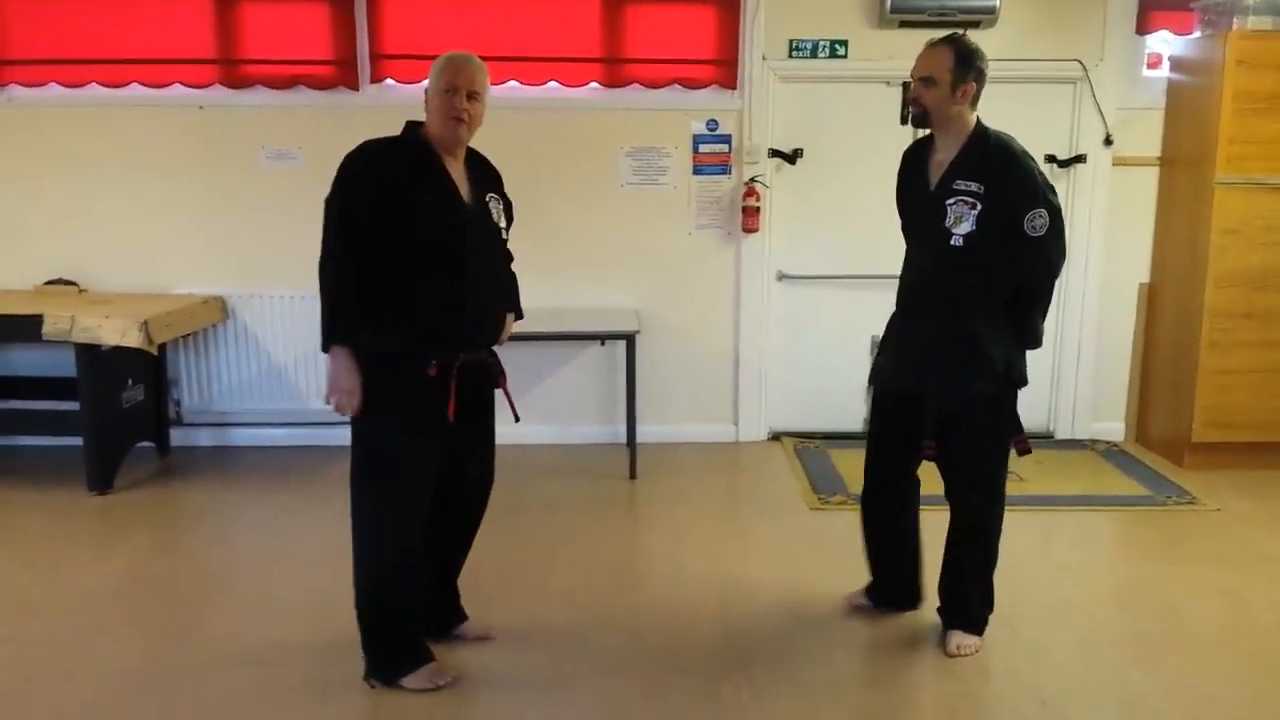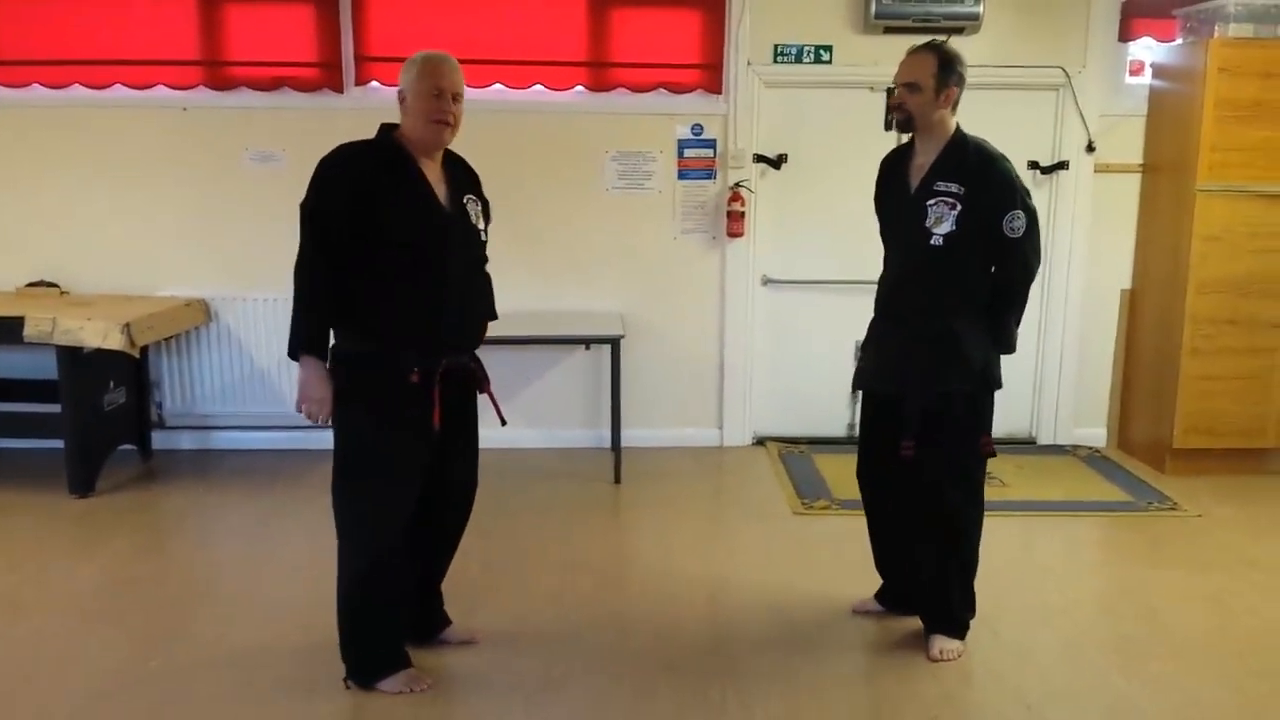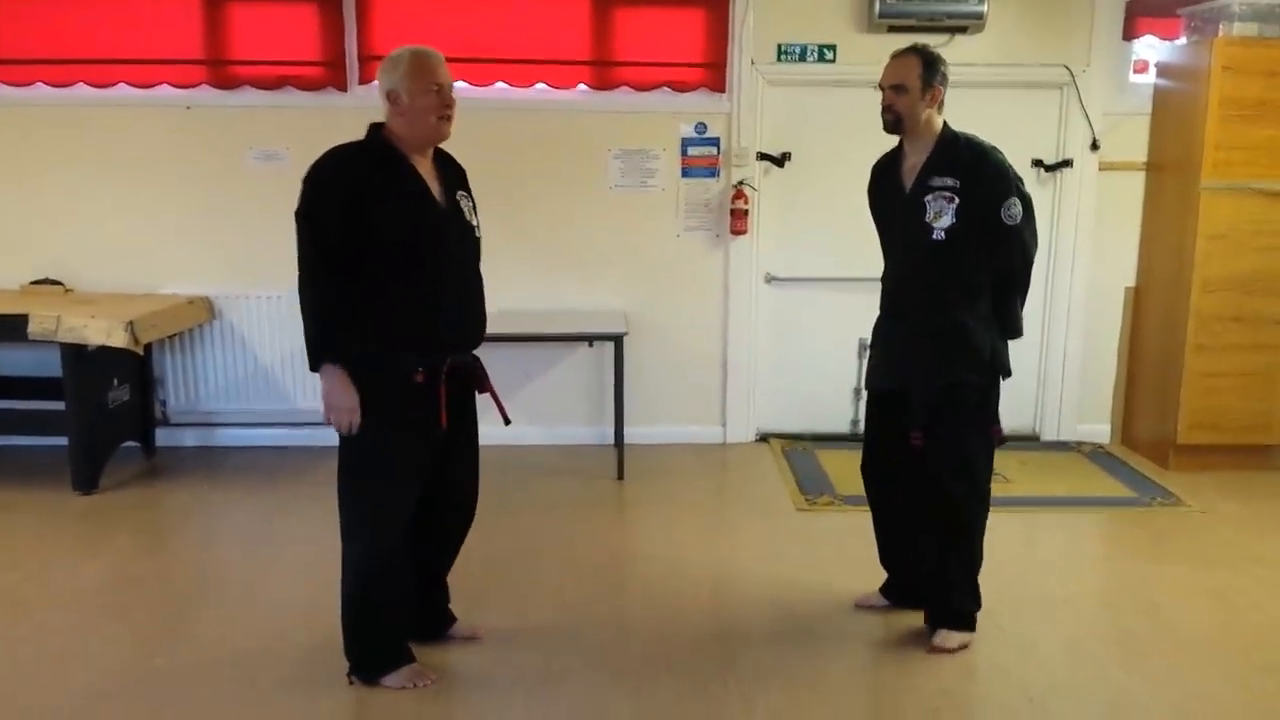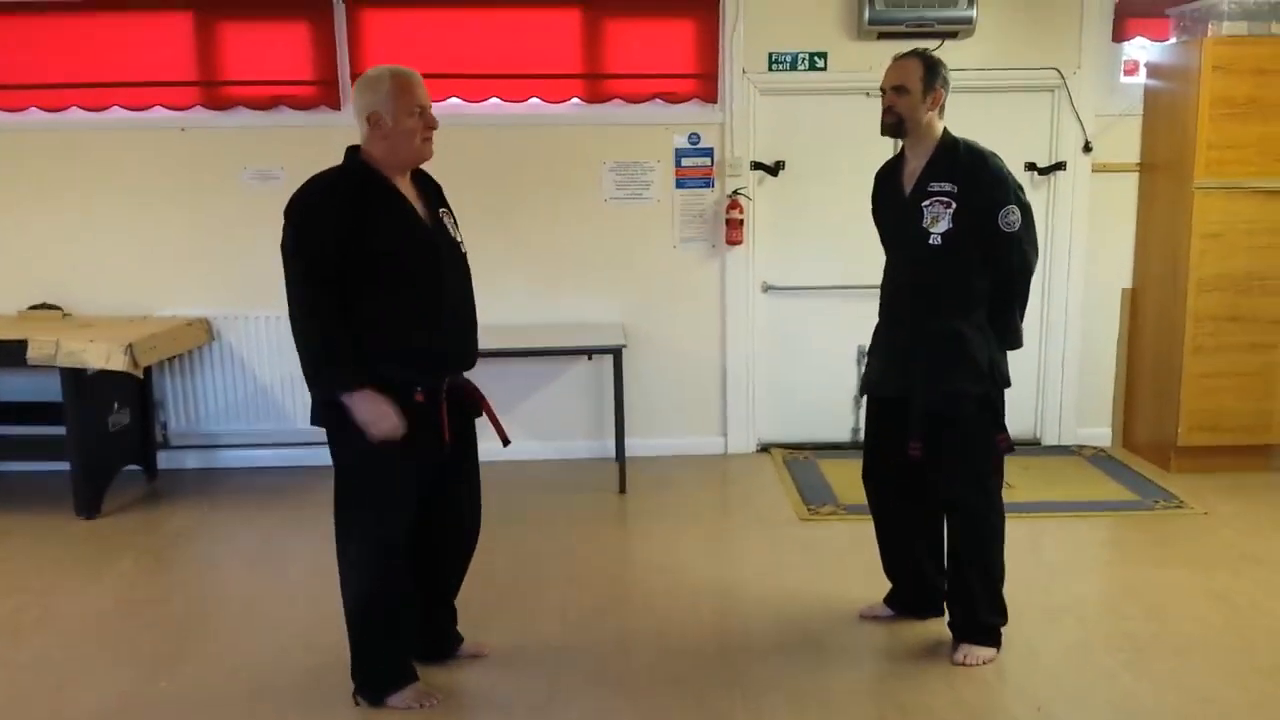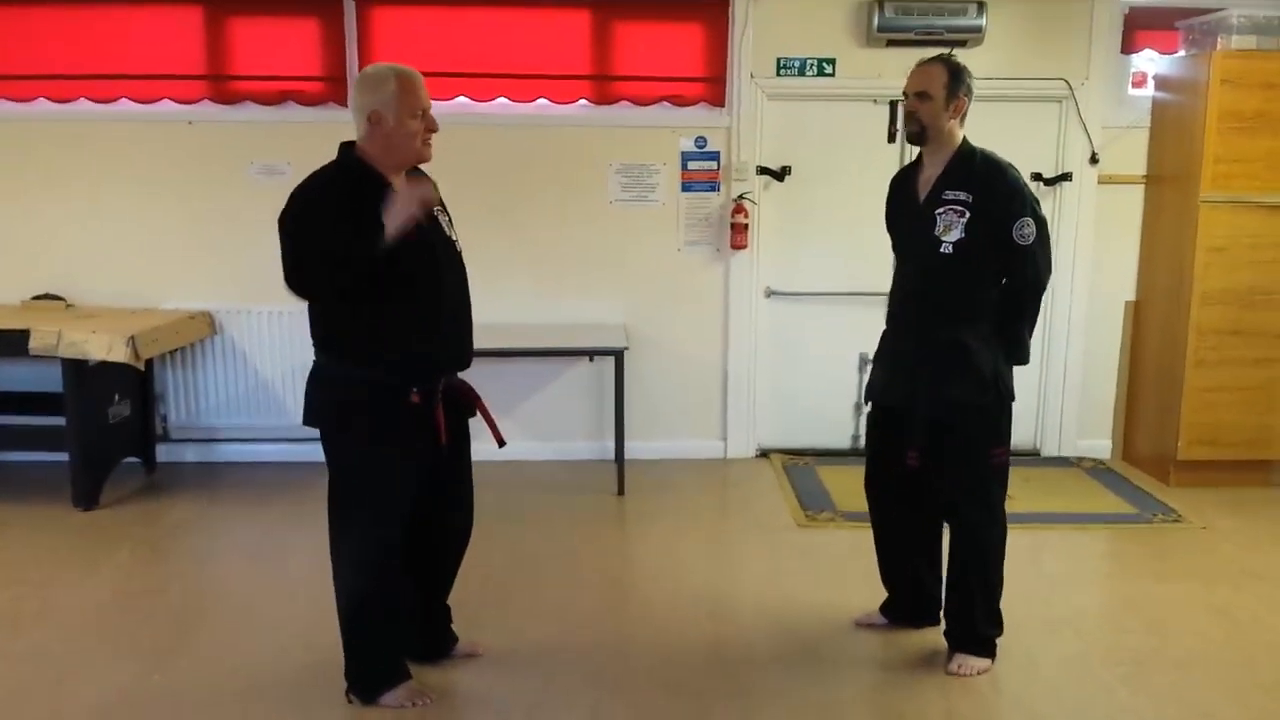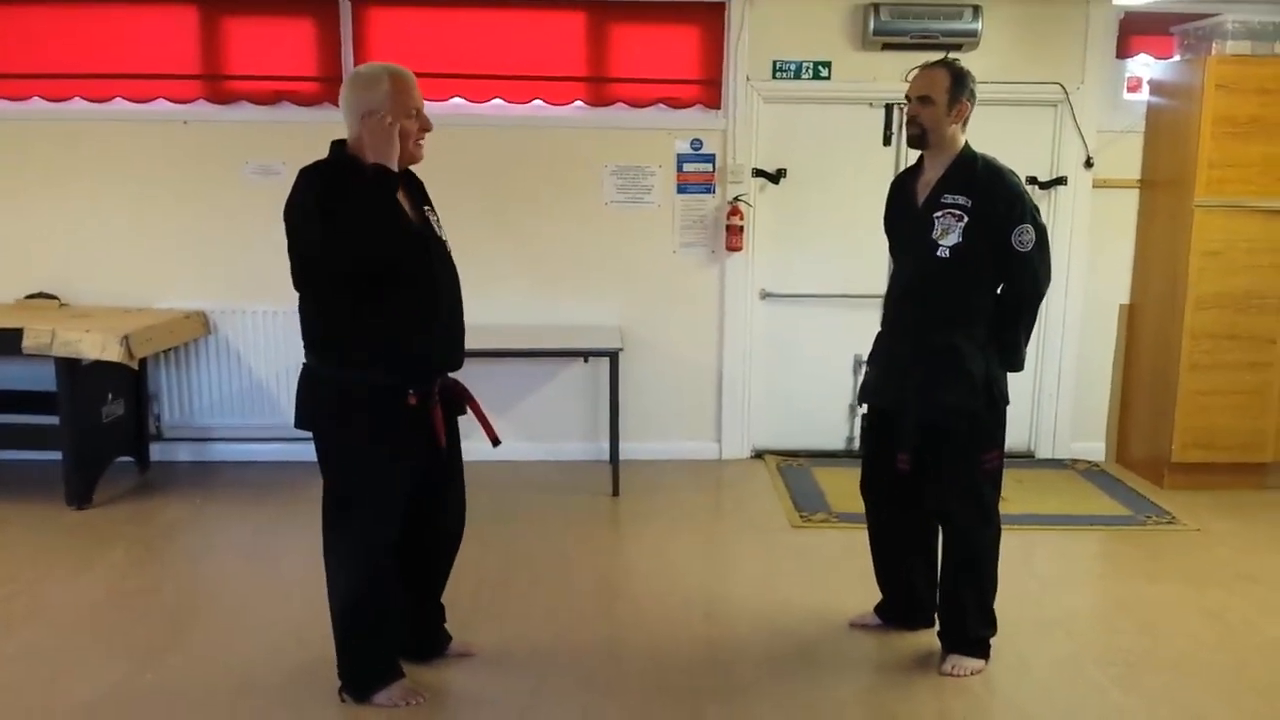
dt=0.3s
person 1, frame 1
left shoulder: (485, 176)
right shoulder: (376, 166)
right elbow: (341, 262)
left wrist: (507, 308)
right wrist: (342, 352)
left hip: (468, 370)
right hip: (397, 370)
left knee: (462, 497)
right knee: (393, 508)
left ankle: (437, 610)
right ankle: (394, 653)
person 1, frame 2
left shoulder: (463, 177)
right shoulder: (352, 170)
right elbow: (318, 270)
left wrist: (482, 316)
right wrist: (313, 360)
left hip: (450, 375)
right hip: (380, 377)
left knee: (446, 502)
right knee: (376, 514)
left ankle: (420, 615)
right ankle: (372, 656)
person 1, frame 3
left shoulder: (450, 173)
right shoulder: (344, 173)
right elbow: (320, 279)
left wrist: (467, 333)
right wrist: (333, 370)
left hip: (449, 374)
right hip: (383, 379)
left knee: (449, 502)
right knee: (380, 514)
left ankle: (425, 613)
right ankle: (376, 653)
person 1, frame 4
left shoulder: (426, 190)
right shoulder: (327, 200)
right elbow: (311, 310)
left wrist: (455, 373)
right wrist: (353, 391)
left hip: (441, 395)
right hip: (376, 404)
left knee: (453, 522)
right knee: (377, 537)
left ankle: (433, 634)
right ankle: (381, 674)
person 1, frame 5
left shoulder: (418, 189)
right shoulder: (326, 194)
right elbow: (310, 279)
left wrist: (451, 374)
right wrist: (386, 226)
left hip: (435, 397)
right hip: (367, 402)
left knee: (445, 522)
right knee: (372, 535)
left ankle: (428, 633)
right ankle: (374, 672)
person 1, frame 6
left shoulder: (404, 186)
right shoulder: (322, 188)
right elbow: (356, 261)
right wrist: (380, 173)
left hip: (420, 394)
right hip: (359, 401)
left knee: (436, 519)
right knee: (365, 533)
left ankle: (420, 632)
right ankle: (367, 671)
person 2, frame 1
left shoulder: (1009, 166)
right shoulder: (913, 160)
left elbow: (1043, 258)
left wrist: (1009, 338)
right wrist: (921, 317)
left hip: (978, 356)
right hip: (908, 341)
left knee: (973, 490)
right knee: (885, 472)
left ankle: (965, 614)
right ankle: (893, 586)
person 2, frame 2
left shoulder: (987, 170)
right shoulder: (893, 167)
left elbow: (1020, 262)
left wrist: (988, 338)
right wrist: (901, 323)
left hip: (957, 359)
right hip: (891, 348)
left knee: (951, 490)
right knee: (883, 476)
left ankle: (948, 617)
right ankle: (903, 589)
person 2, frame 3
left shoulder: (980, 164)
right shoulder: (884, 173)
left elbow: (1017, 250)
left wrist: (991, 328)
right wrist: (902, 320)
left hip: (963, 351)
right hip: (898, 345)
left knee: (957, 481)
right knee: (888, 471)
left ankle: (955, 610)
right ankle: (909, 584)
person 2, frame 4
left shoulder: (979, 170)
right shoulder: (887, 178)
left elbow: (1017, 259)
left wrist: (993, 337)
right wrist: (903, 329)
left hip: (964, 361)
right hip: (898, 354)
left knee: (969, 494)
right knee: (891, 481)
left ankle: (979, 625)
right ankle: (915, 594)
person 2, frame 5
left shoulder: (996, 180)
right shoulder: (903, 183)
left elbow: (1031, 273)
left wrist: (999, 350)
right wrist: (908, 338)
left hip: (970, 372)
right hip: (903, 363)
left knee: (971, 505)
right knee: (893, 490)
left ankle: (975, 635)
right ankle: (911, 603)
person 2, frame 6
left shoulder: (995, 187)
right shoulder: (903, 186)
left elbow: (1029, 279)
left wrist: (995, 357)
right wrist: (901, 341)
left hip: (964, 377)
right hip: (898, 366)
left knee: (965, 508)
right knee: (888, 493)
left ankle: (968, 636)
right ankle: (905, 604)
